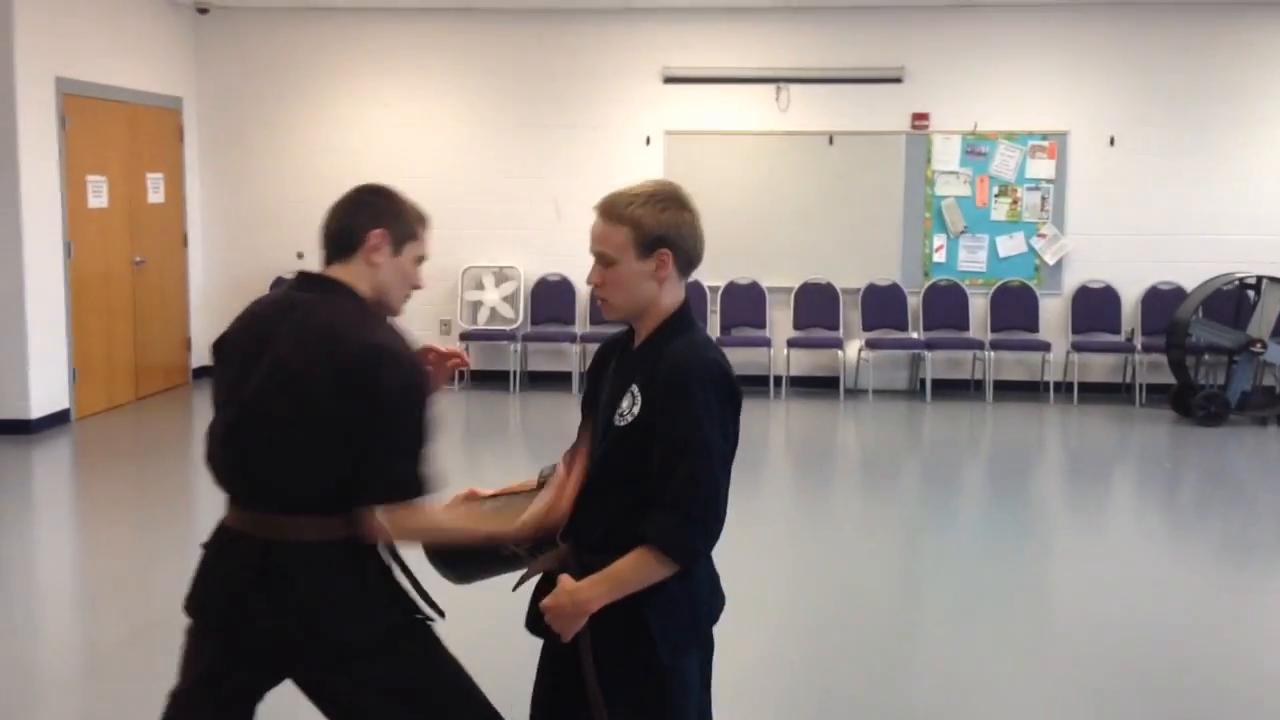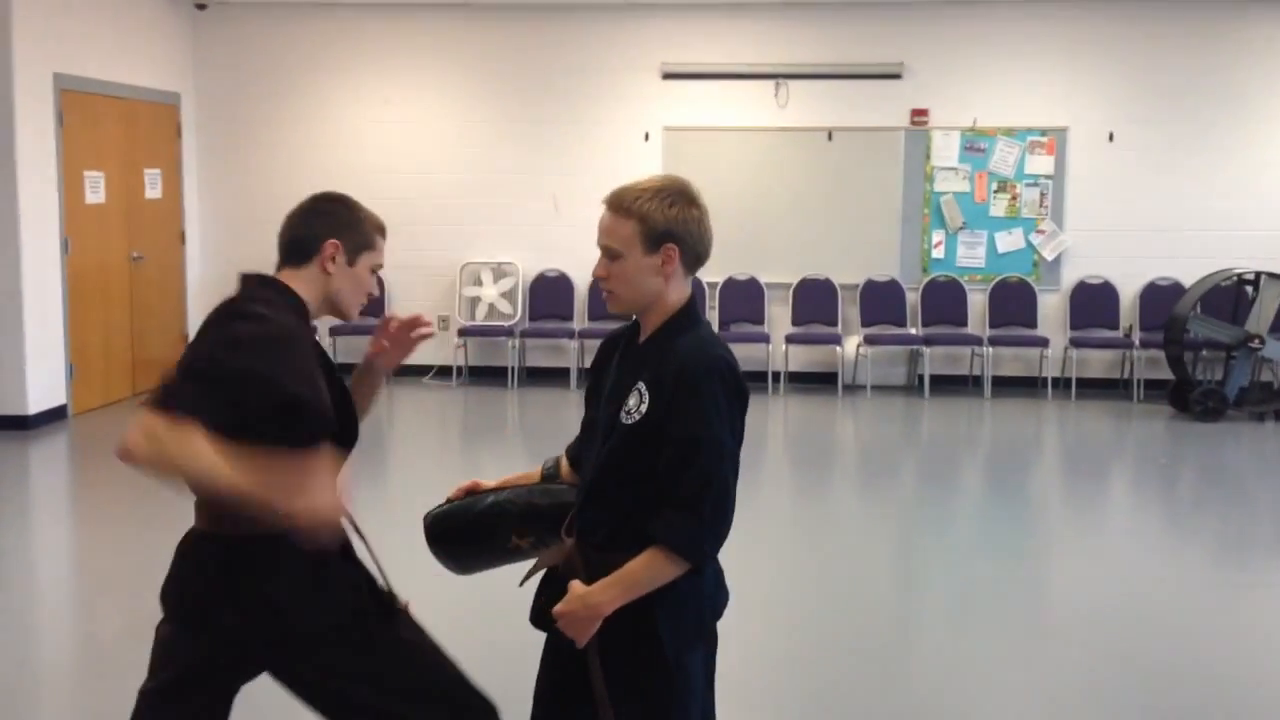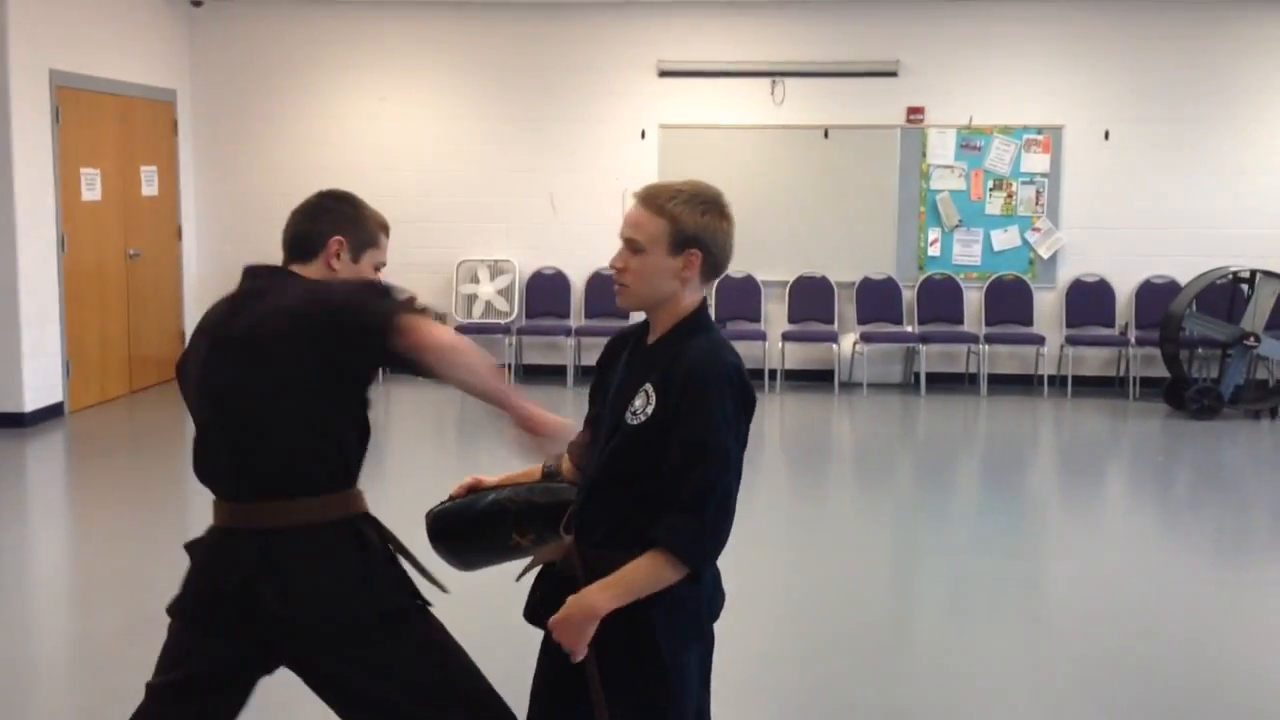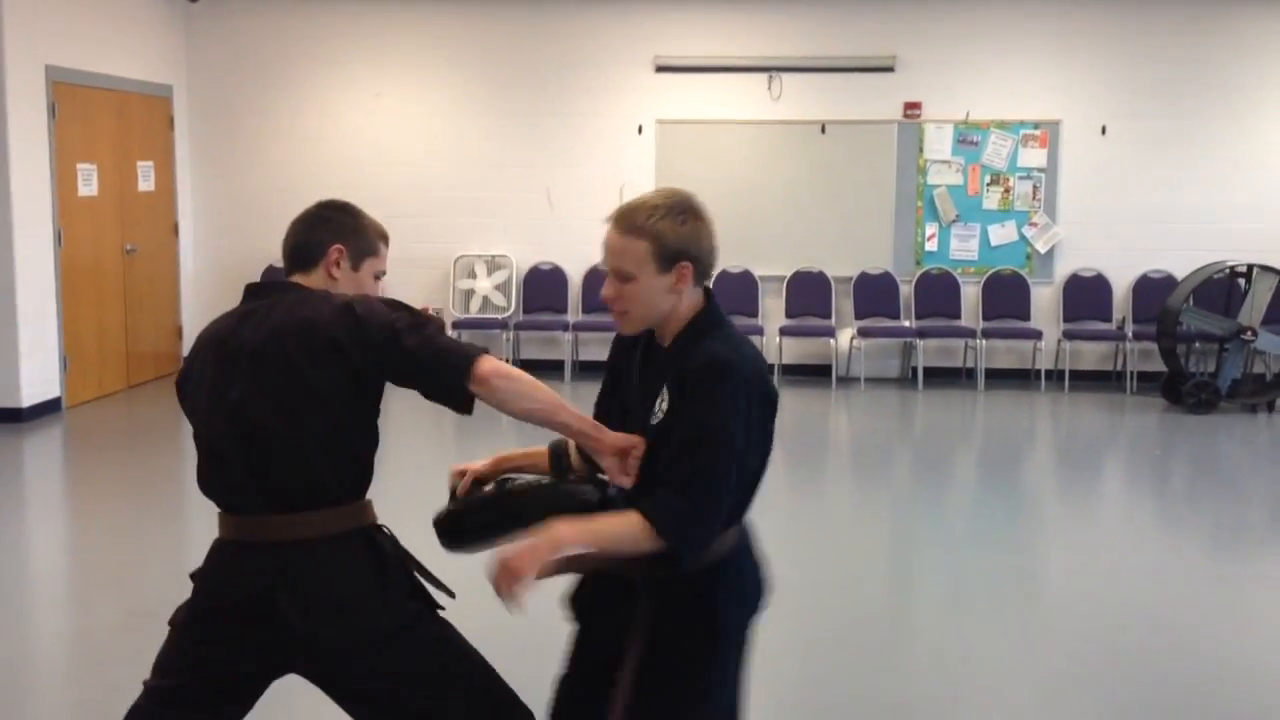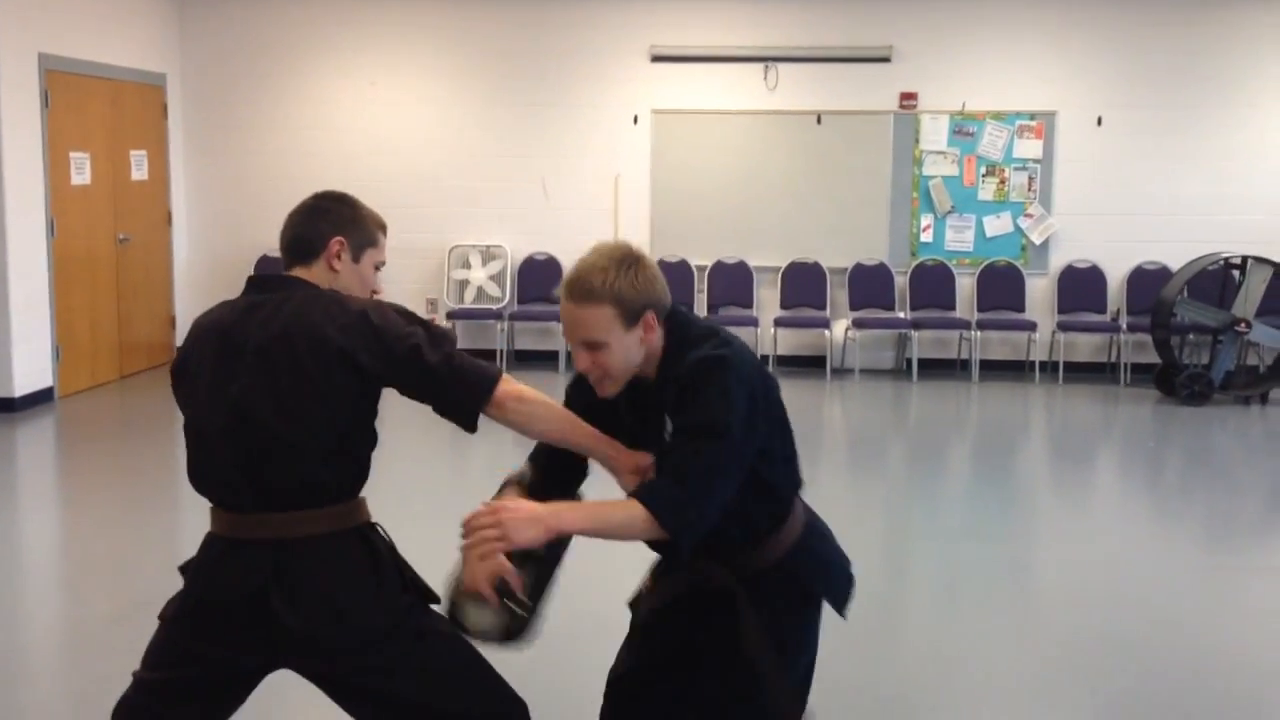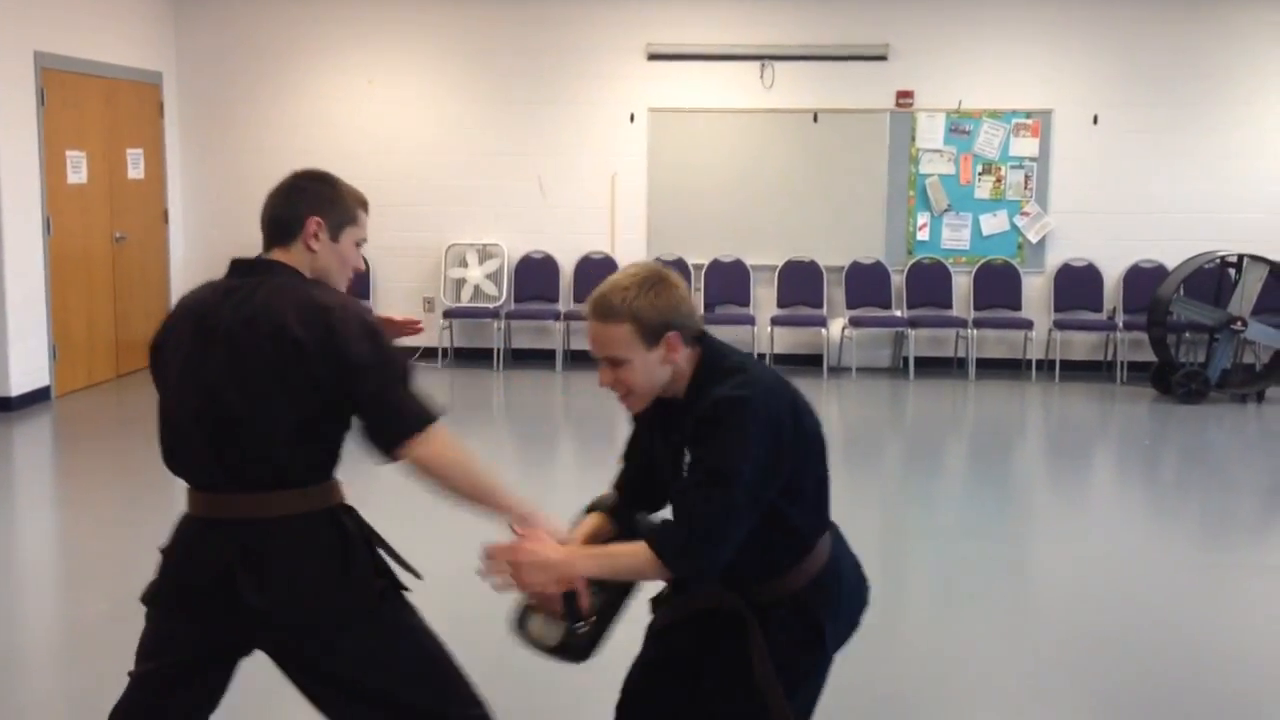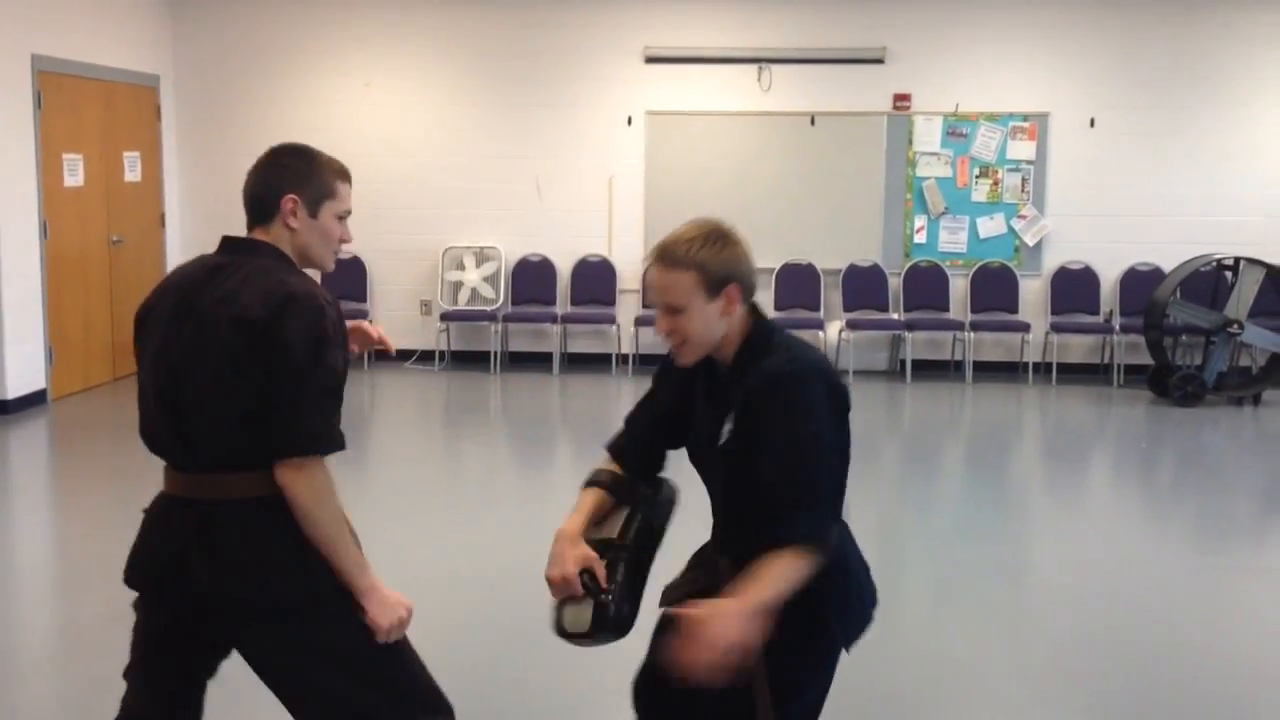
dt=0.2s
person 1, frame 1
left shoulder: (258, 321)
right shoulder: (377, 353)
right elbow: (394, 514)
right wrist: (520, 525)
left hip: (238, 572)
right hip: (318, 587)
person 1, frame 2
left shoulder: (256, 318)
right shoulder: (260, 325)
left elbow: (327, 434)
right elbow: (145, 439)
left wrist: (377, 365)
right wrist: (269, 489)
left hip: (215, 568)
right hip: (294, 580)
person 1, frame 3
left shoulder: (216, 325)
right shoulder: (328, 307)
right elbow: (435, 344)
right wrist: (522, 410)
left hip: (229, 566)
right hip: (326, 571)
person 1, frame 4
left shoulder: (213, 342)
right shoulder: (352, 324)
right elbow: (486, 377)
right wrist: (596, 436)
left hip: (238, 578)
right hip: (341, 582)
person 1, frame 5
left shoulder: (207, 333)
right shoulder: (359, 327)
right elbow: (502, 397)
right wrist: (615, 454)
left hip: (230, 574)
right hip: (335, 580)
person 1, frame 6
left shoulder: (187, 315)
right shoulder: (329, 317)
right elbow: (418, 443)
right wrist: (525, 518)
left hip: (207, 554)
right hip: (308, 561)
person 1, frame 7
left shoulder: (175, 290)
right shoulder: (300, 304)
right elbow: (300, 468)
right wrist: (366, 584)
left hip: (179, 537)
right hip: (265, 546)
person 2, frame 1
left shoulder: (694, 372)
right shoulder: (617, 354)
left elbow: (687, 530)
left wrist: (591, 594)
right wrist: (506, 496)
left hip: (650, 609)
right hip: (586, 598)
person 2, frame 2
left shoulder: (701, 369)
right shoulder: (621, 348)
left elbow: (697, 528)
left wrist: (602, 598)
right wrist: (506, 486)
left hip: (654, 606)
right hip: (589, 590)
person 2, frame 3
left shoulder: (710, 374)
right shoulder: (627, 348)
left elbow: (696, 534)
left wrist: (598, 601)
right wrist: (508, 482)
left hip: (651, 607)
right hip: (590, 589)
person 2, frame 4
left shoulder: (725, 371)
right shoulder: (635, 346)
left elbow: (684, 517)
right elbow: (599, 449)
left wrist: (558, 538)
right wrist: (501, 462)
left hip: (696, 590)
right hip: (633, 581)
person 2, frame 5
left shoulder: (717, 372)
right shoulder: (607, 376)
left elbow: (681, 508)
right elbow: (553, 467)
left wrist: (552, 519)
right wrist: (507, 513)
left hip: (773, 581)
right hip: (695, 570)
person 2, frame 6
left shoulder: (744, 407)
right shoulder: (661, 392)
left elbow: (692, 547)
right elbow: (637, 493)
left wrist: (568, 561)
right wrist: (575, 539)
left hip: (792, 601)
right hip: (719, 584)
person 2, frame 7
left shoulder: (791, 381)
right shoulder: (689, 367)
left elbow: (808, 526)
right elbow: (634, 451)
left wrist: (744, 607)
right wrist: (573, 529)
left hip: (797, 587)
right hip: (728, 568)
